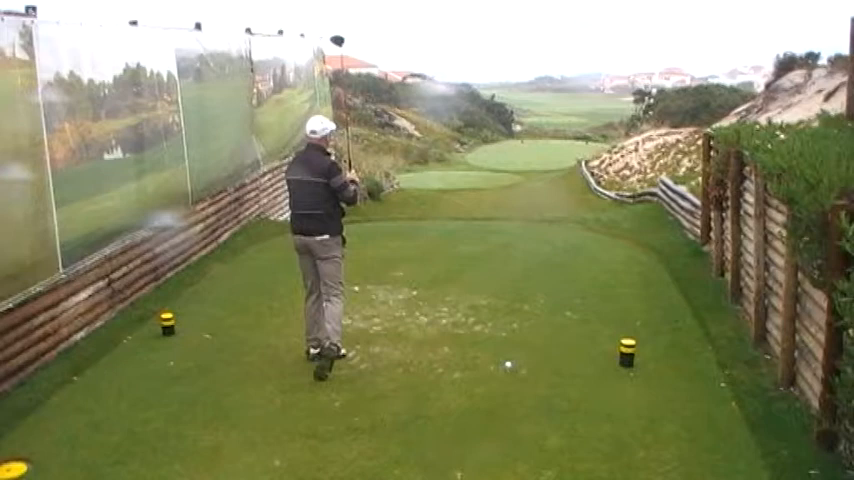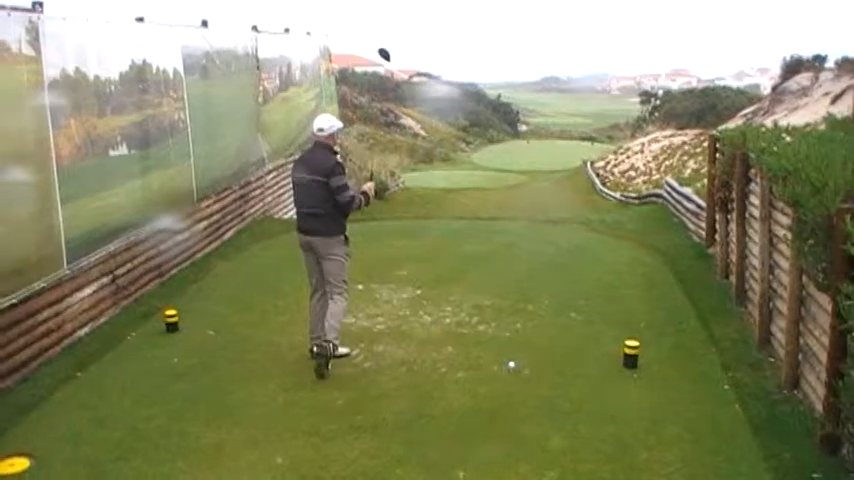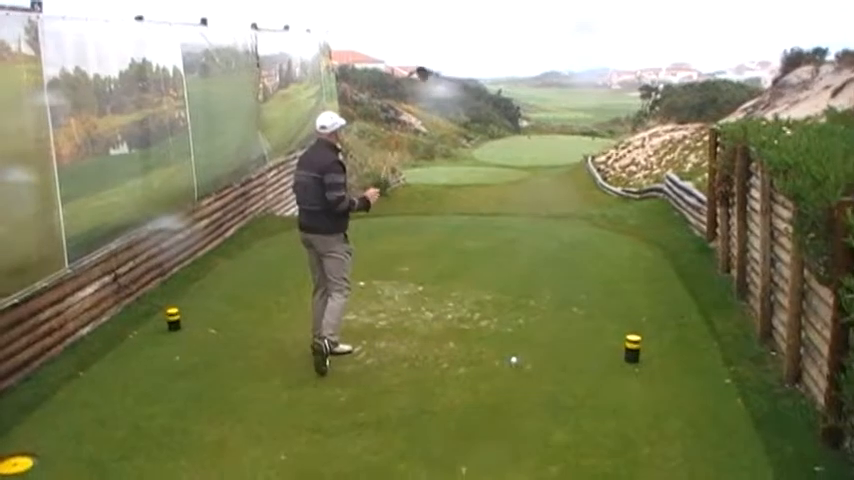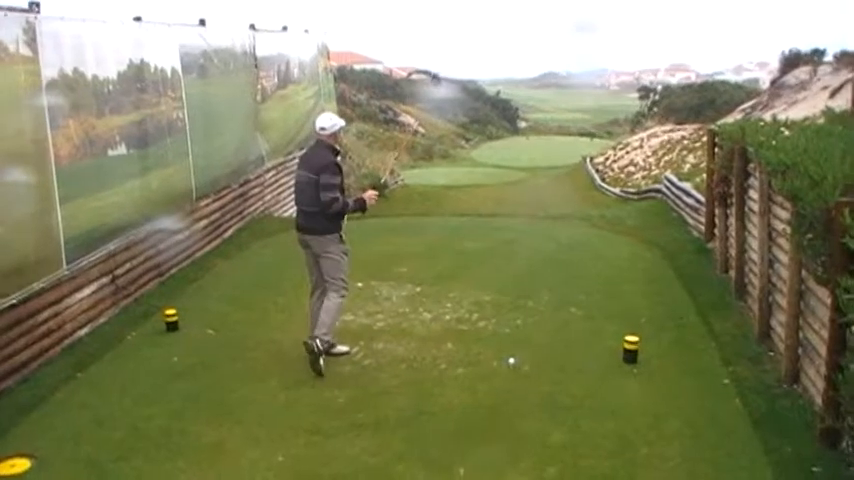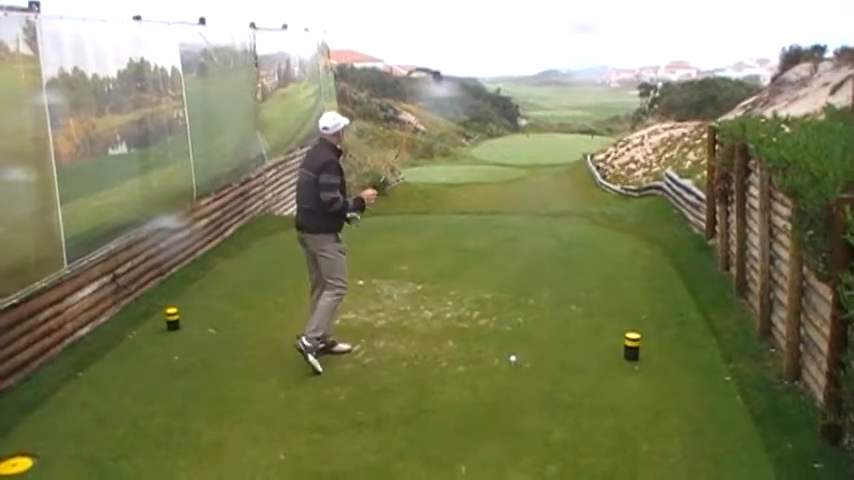
dt=0.2s
person 1, frame 1
left shoulder: (293, 164)
right shoulder: (328, 165)
right elbow: (351, 197)
left wrist: (340, 182)
right wrist: (352, 181)
left hip: (299, 235)
right hip: (325, 236)
left knee: (313, 292)
right knee: (333, 294)
left ankle: (315, 345)
right ankle: (331, 346)
person 1, frame 2
left shoulder: (300, 161)
right shoulder: (332, 164)
right elbow: (346, 202)
right wrist: (364, 194)
left hip: (305, 233)
right hip: (329, 236)
left knee: (318, 291)
right knee: (338, 292)
left ankle: (318, 343)
right ankle: (329, 344)
person 1, frame 3
left shoulder: (305, 158)
right shoulder: (332, 161)
right elbow: (338, 202)
right wrist: (365, 200)
left hip: (308, 230)
right hip: (329, 233)
left knee: (321, 287)
right knee: (339, 289)
left ankle: (321, 340)
right ankle: (326, 340)
person 1, frame 4
left shoulder: (306, 157)
right shoulder: (328, 162)
right elbow: (332, 203)
right wrist: (361, 202)
left hip: (305, 231)
right hip: (325, 234)
left knee: (319, 288)
right knee: (337, 288)
left ankle: (322, 341)
right ankle: (318, 341)
person 1, frame 5
left shoulder: (313, 155)
right shoulder: (329, 162)
right elbow: (332, 203)
left wrist: (354, 204)
right wrist: (360, 201)
left hip: (307, 229)
right hip: (323, 232)
left knee: (320, 287)
right knee: (336, 287)
left ankle: (322, 339)
right ankle: (309, 340)
